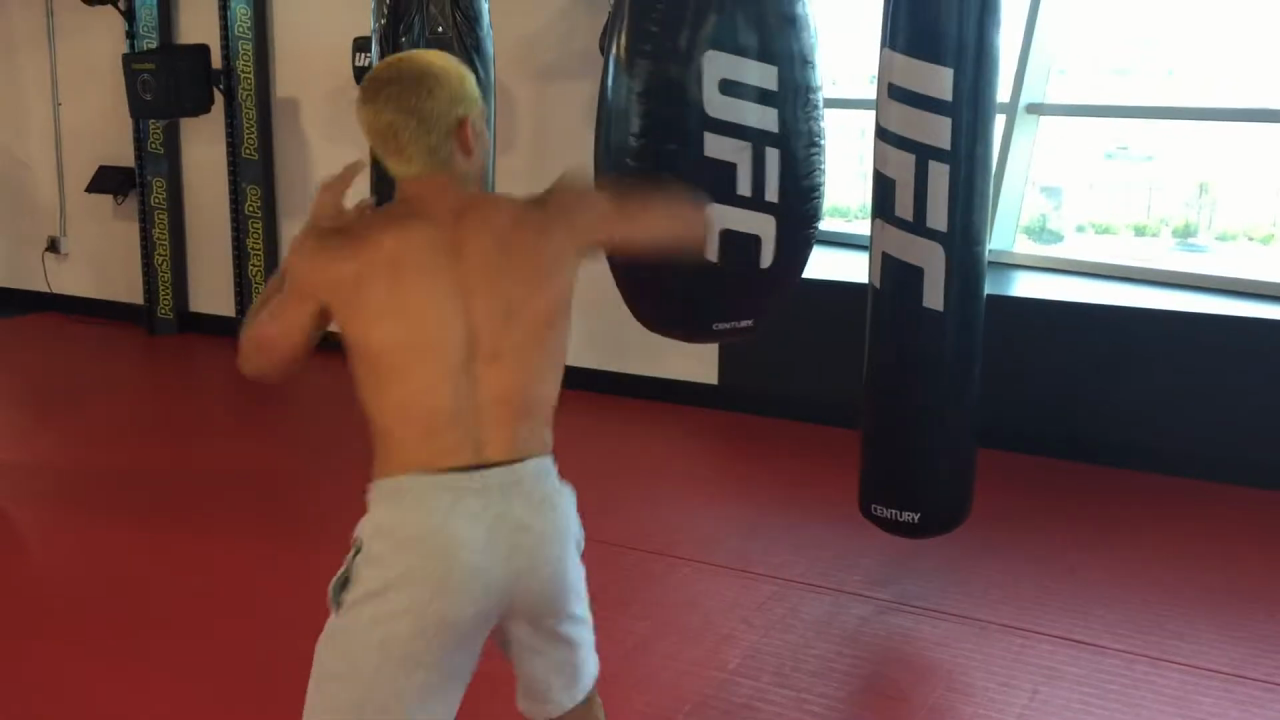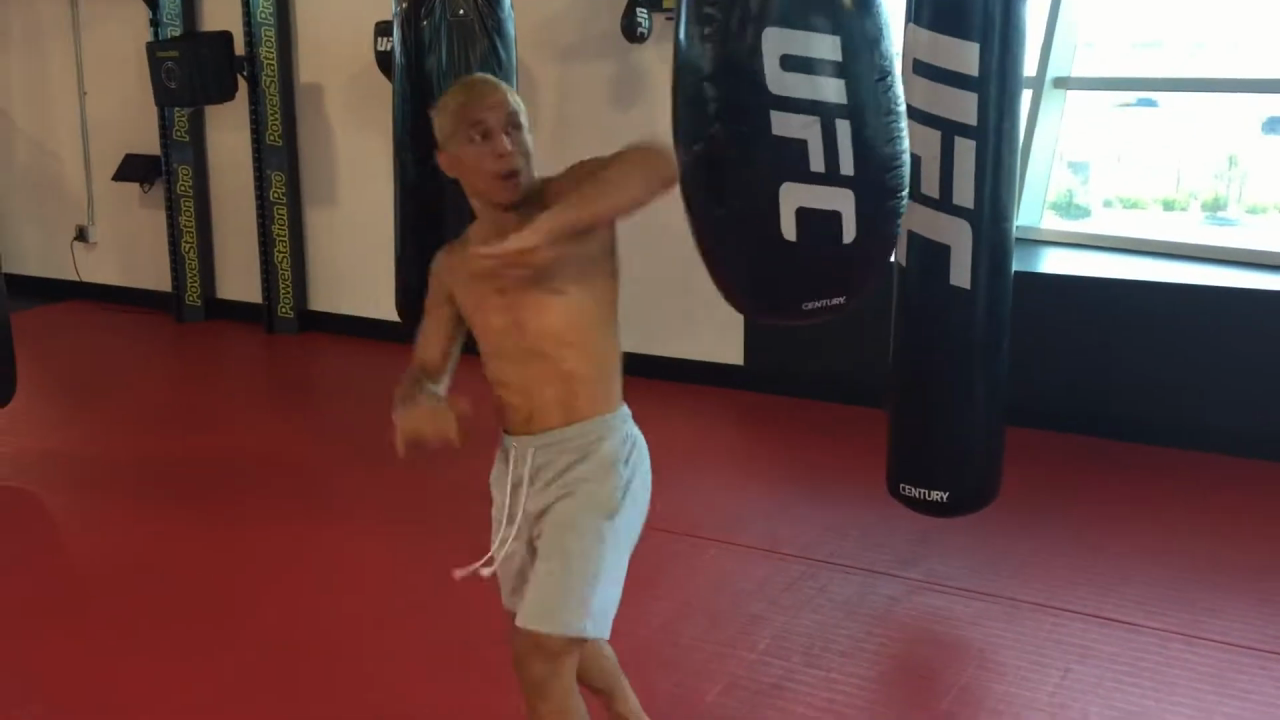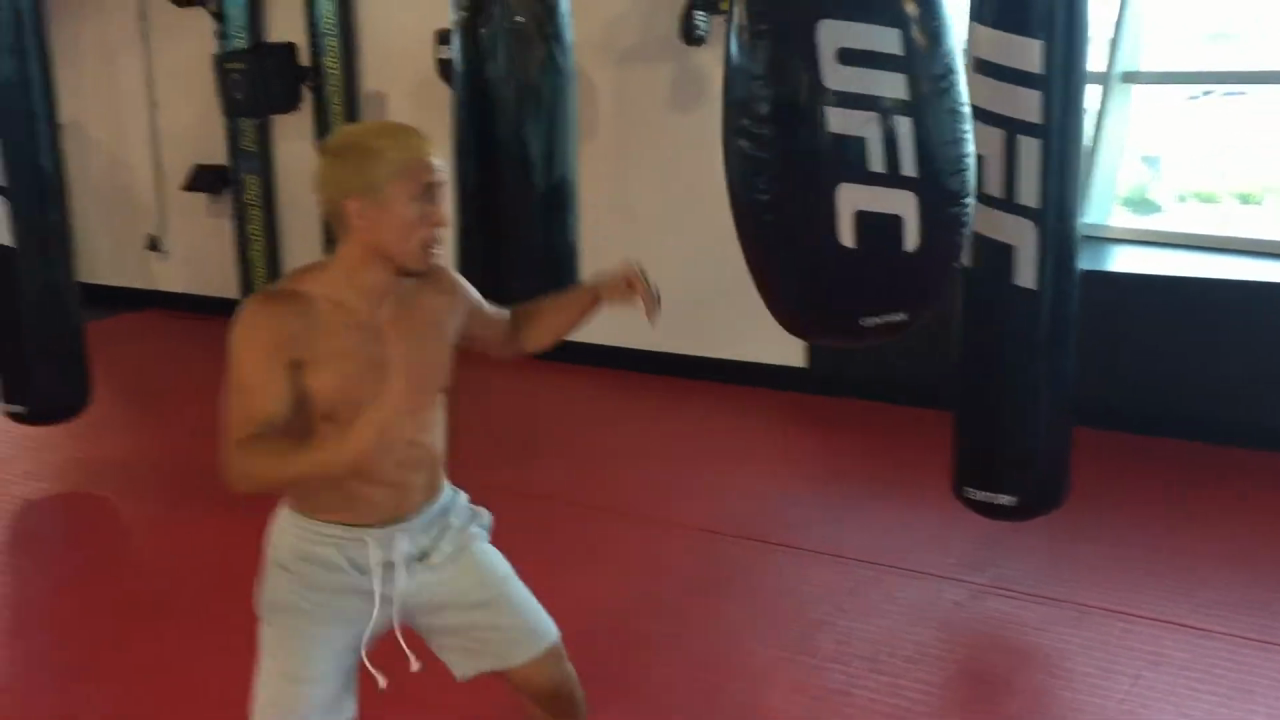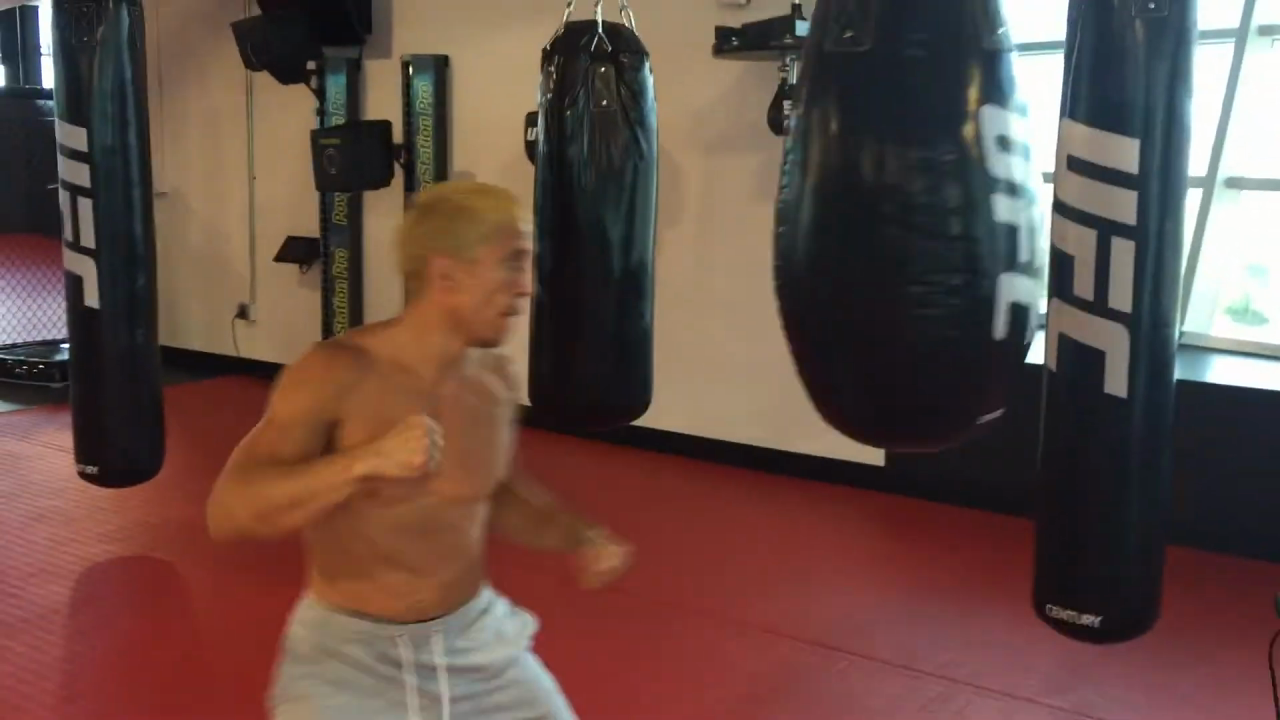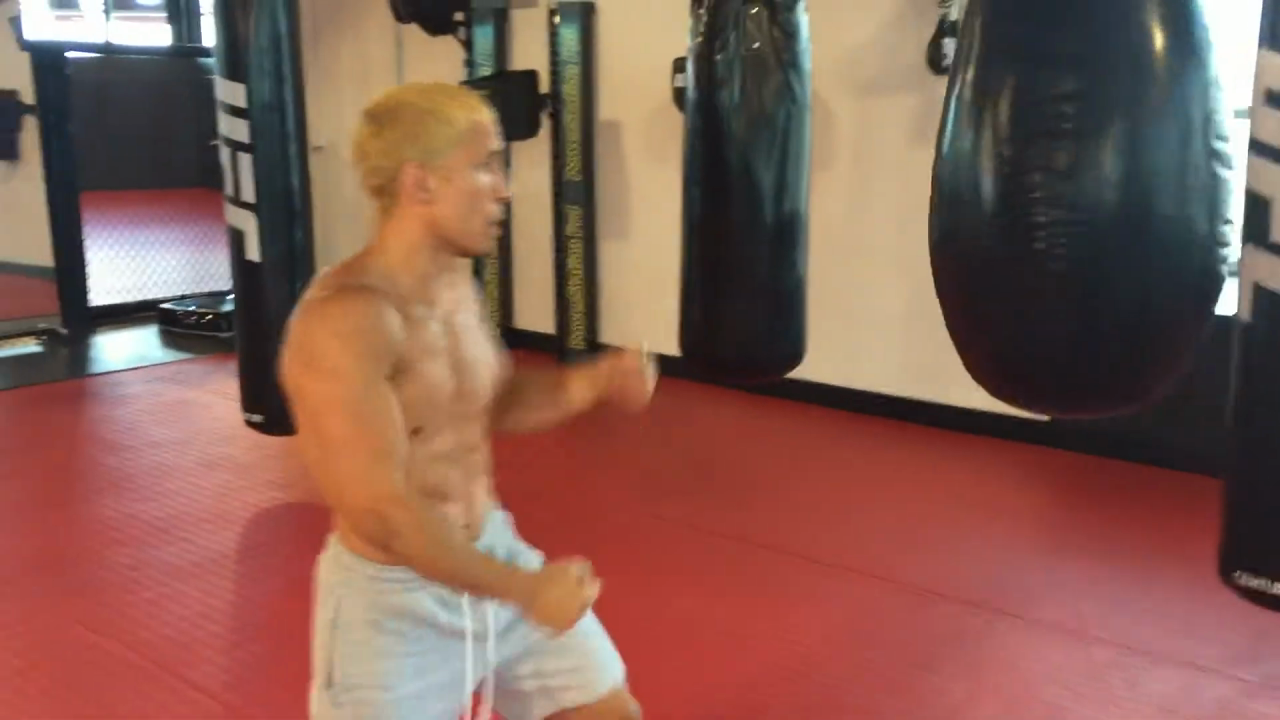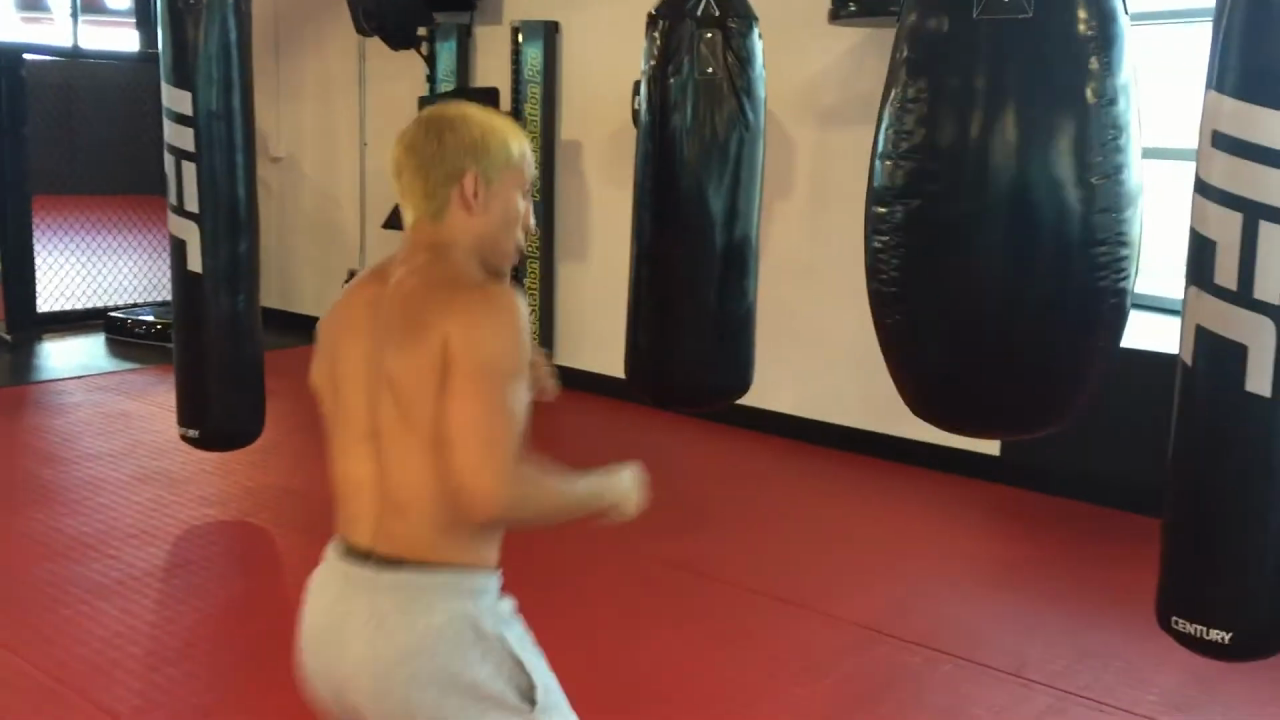
dt=0.7s
person 1, frame 1
left shoulder: (339, 258)
right shoulder: (553, 223)
left elbow: (259, 358)
right elbow: (695, 224)
right wrist: (586, 207)
left hip: (417, 537)
right hip: (536, 518)
person 1, frame 2
left shoulder: (576, 203)
right shoulder: (452, 264)
left elbow: (660, 164)
right elbow: (425, 373)
left wrist: (548, 226)
right wrist: (414, 407)
left hip: (598, 459)
right hip: (519, 464)
left knee: (542, 665)
right knee: (561, 631)
person 1, frame 3
left shoulder: (440, 288)
right shoulder: (275, 319)
left elbow: (507, 334)
right elbow: (242, 466)
left wrist: (596, 291)
right wrist: (354, 448)
left hip: (438, 533)
right hip: (324, 552)
person 1, frame 4
left shoulder: (493, 380)
right shoulder: (332, 375)
right elbow: (228, 514)
left wrist: (580, 539)
right wrist: (364, 463)
left hip: (472, 636)
right hip: (343, 648)
person 1, frame 5
left shoulder: (454, 287)
right shoulder: (342, 323)
right elbow: (378, 510)
left wrist: (590, 383)
right wrist: (522, 587)
left hip: (492, 561)
right hip: (392, 600)
person 1, frame 6
left shoulder: (349, 310)
right shoulder: (483, 307)
right elbow: (494, 493)
right wrist: (610, 490)
left hip: (335, 609)
right hip: (429, 625)
